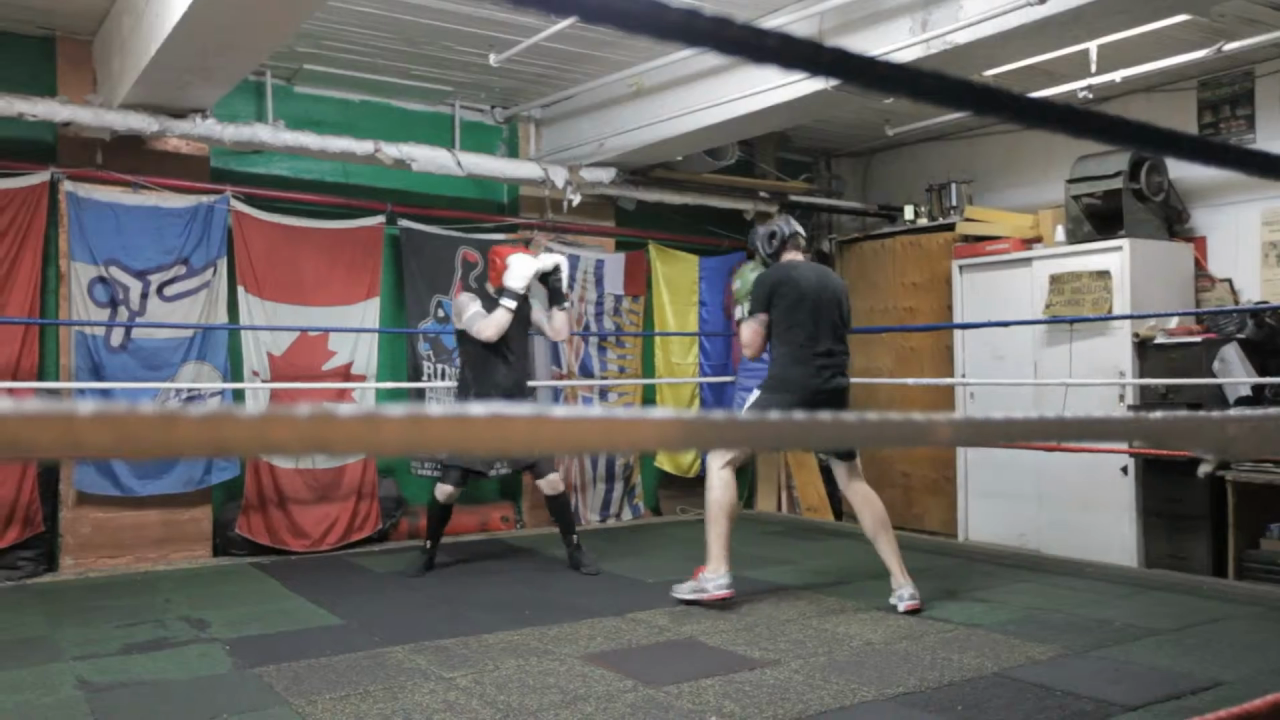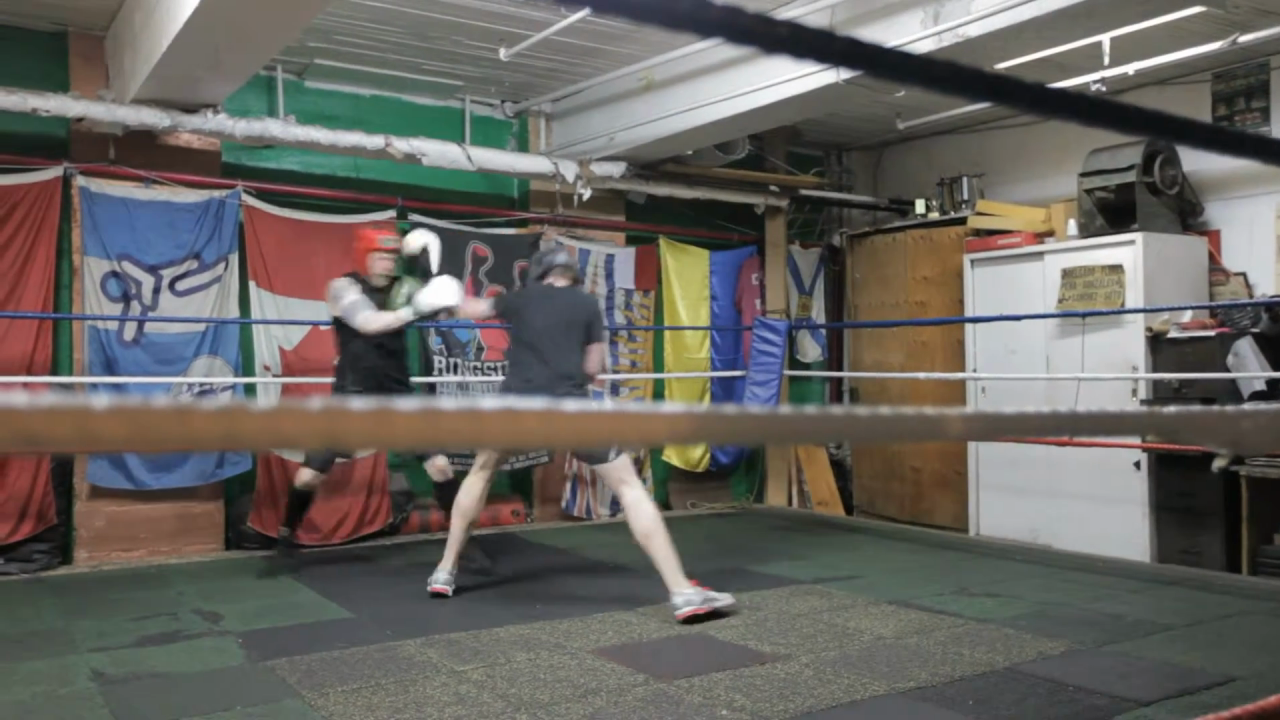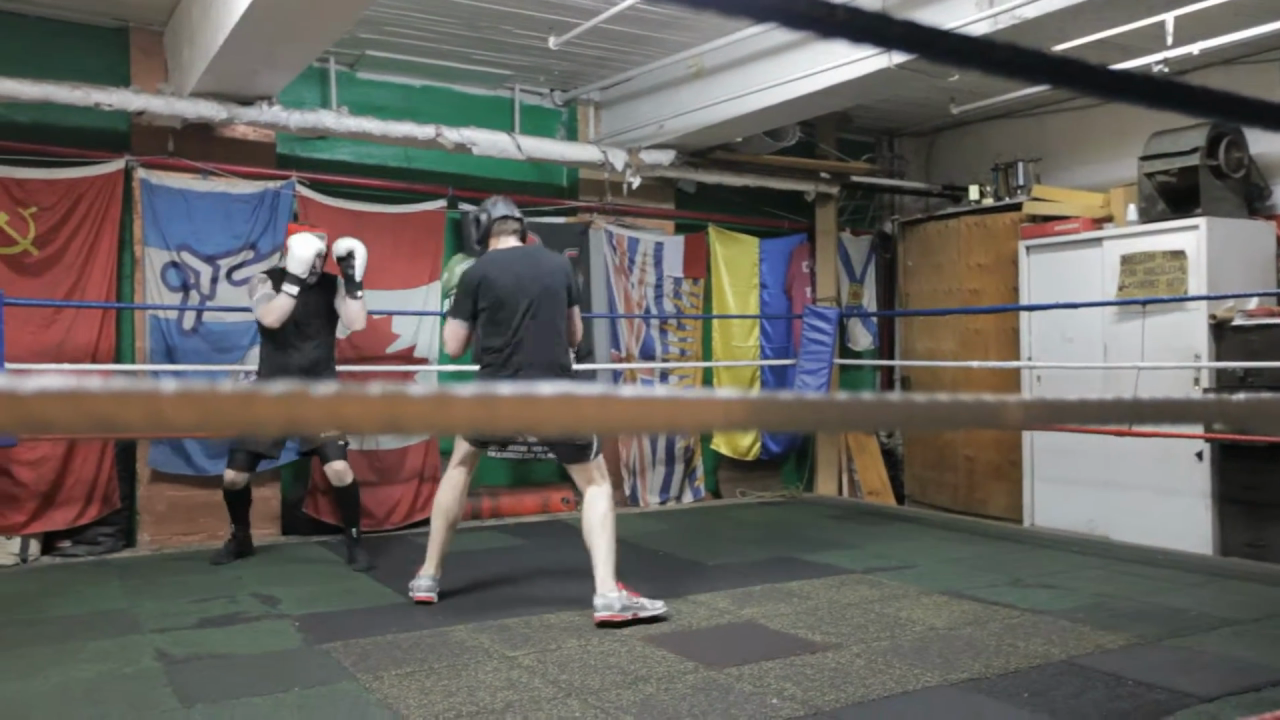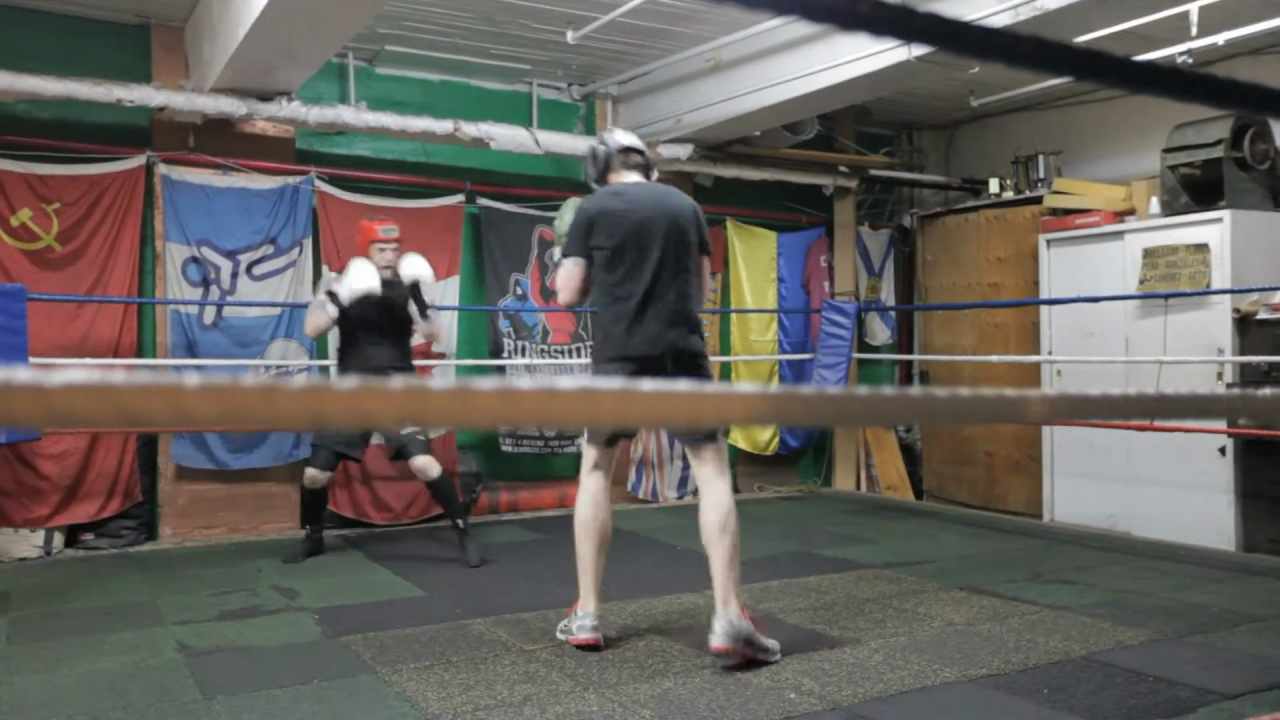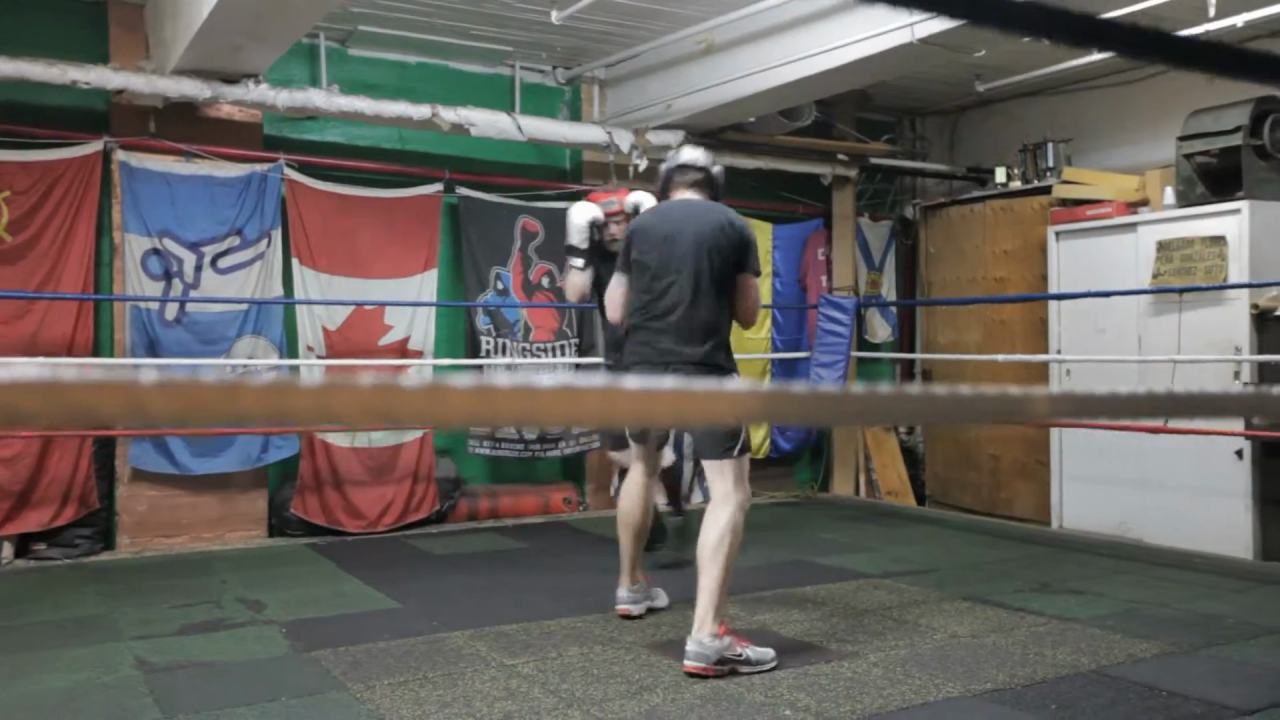
dt=1s
person 1, frame 1
left shoulder: (771, 279)
right shoulder: (835, 282)
left elbow: (751, 349)
left wrist: (744, 307)
left hip: (785, 389)
right hip: (832, 393)
left knee: (720, 461)
right knee: (855, 485)
left ankle: (714, 575)
right ankle: (904, 586)
person 1, frame 2
left shoulder: (521, 296)
right shoulder: (588, 304)
left elbow: (470, 309)
right elbow: (593, 369)
left wrist: (444, 298)
left knee: (481, 469)
right knee: (630, 488)
left ankle: (445, 571)
right ankle: (681, 590)
person 1, frame 3
left shoulder: (476, 274)
right shoulder: (558, 265)
left elbow: (454, 346)
right elbow: (575, 335)
left wrist: (455, 302)
left knee: (460, 467)
right knee: (596, 484)
left ankle: (429, 576)
right ankle: (609, 594)
person 1, frame 4
left shoulder: (594, 208)
right shoulder: (686, 206)
left elbow: (567, 295)
left wrist: (570, 253)
left hip: (619, 357)
right hip: (683, 354)
left knee: (595, 472)
right knee: (714, 477)
left ankle: (586, 613)
right ankle: (729, 619)
person 1, frame 5
left shoulder: (640, 225)
right shoulder: (733, 226)
left elbow: (616, 314)
right elbow: (748, 314)
left hip: (640, 367)
right hip: (701, 368)
left knee: (643, 464)
right knee: (730, 493)
left ankle: (631, 585)
right ankle: (708, 636)
person 2, frame 1
left shoulder: (526, 303)
right shoulder: (466, 301)
left elbow: (559, 334)
right elbow: (487, 332)
left wrist: (557, 293)
right wrist: (511, 293)
left hip: (518, 405)
left knee: (550, 478)
right knee: (447, 487)
left ankle: (575, 550)
right ankle: (429, 552)
person 2, frame 2
left shoulder: (402, 285)
right shoulder: (343, 287)
left elbow: (442, 308)
right elbow: (369, 323)
left wrist: (430, 273)
right wrist: (415, 310)
left hip: (397, 391)
right hip: (352, 394)
left knee: (439, 465)
right knee: (308, 476)
right ankle: (287, 541)
person 2, frame 3
left shoulder: (333, 285)
right shoulder: (264, 282)
left elbow: (357, 324)
right elbow: (270, 318)
left wrist: (353, 281)
right wrist: (295, 277)
left knee: (338, 468)
right knee: (233, 475)
left ankle: (354, 543)
right ankle: (241, 539)
person 2, frame 4
left shoulder: (409, 285)
right shoulder: (339, 284)
left elbow: (430, 334)
right elbow: (312, 329)
left wrist: (420, 298)
right wrist: (341, 297)
left knee: (424, 463)
right knee: (315, 474)
left ankle: (464, 535)
right ankle: (313, 538)
person 2, frame 5
right shoulder: (594, 253)
right elbow: (573, 294)
right wrist: (577, 245)
right hip: (617, 362)
right knee: (620, 450)
left ankle: (680, 533)
right ankle: (654, 528)
